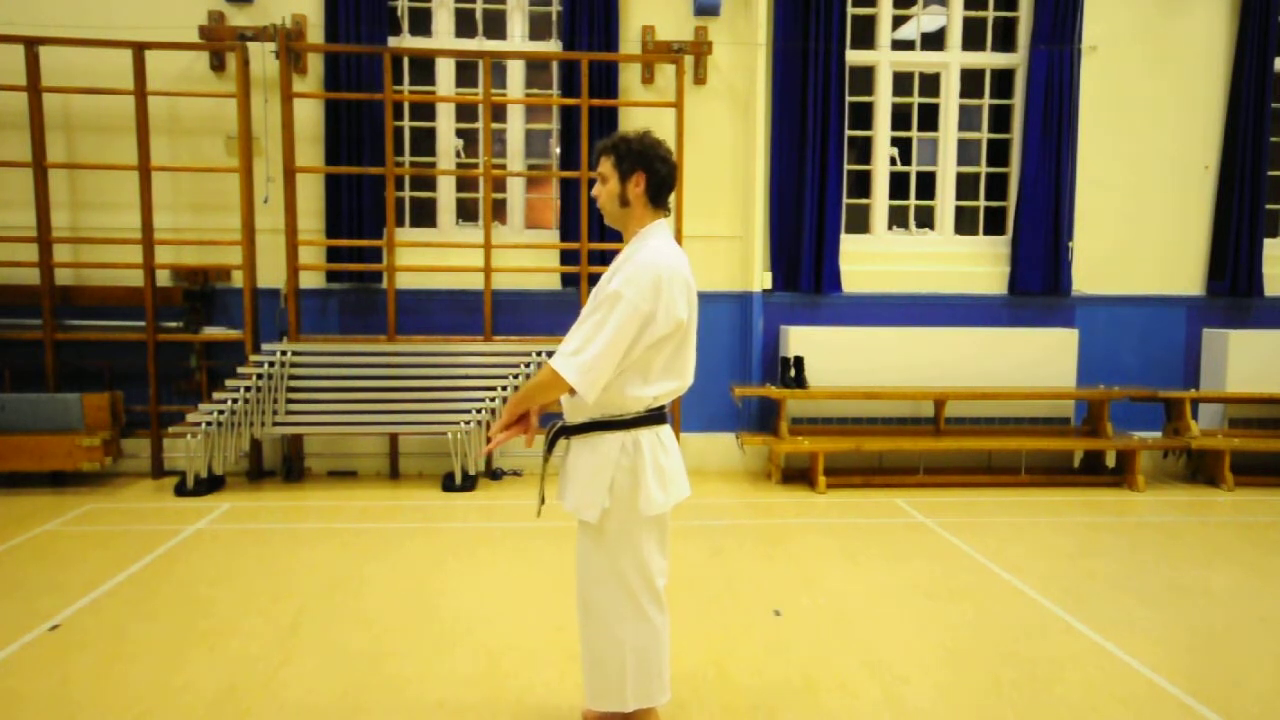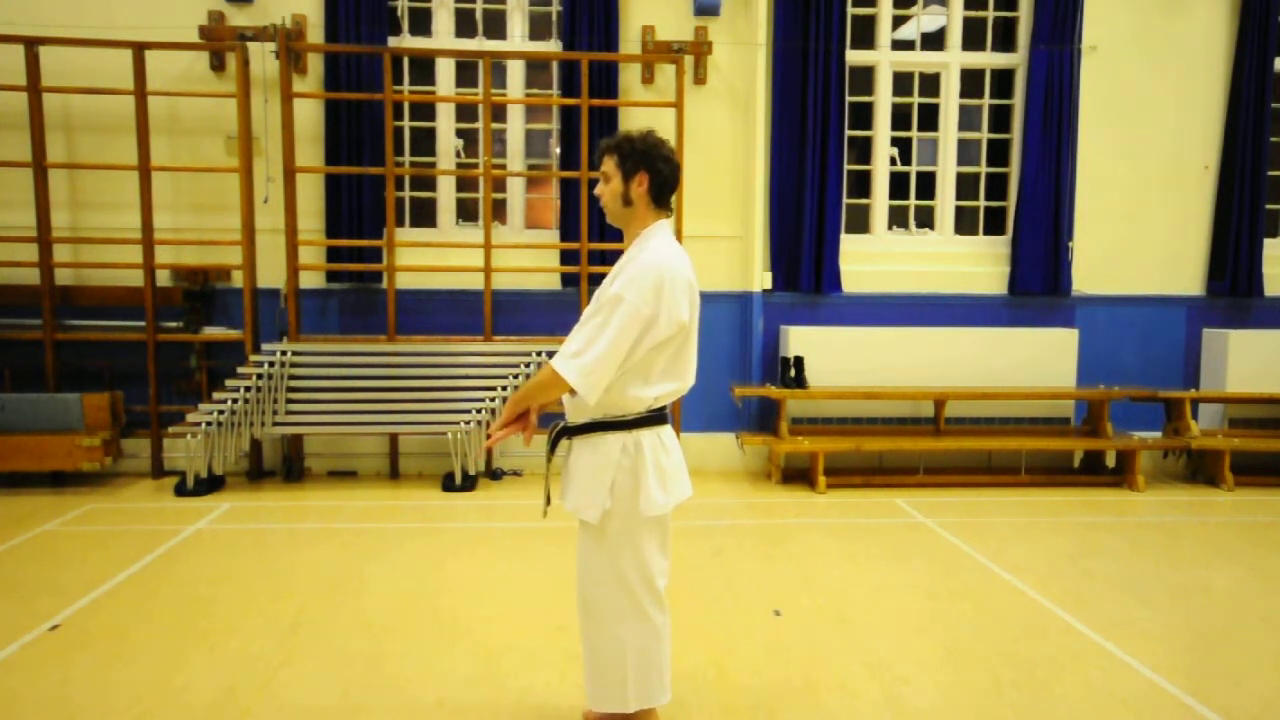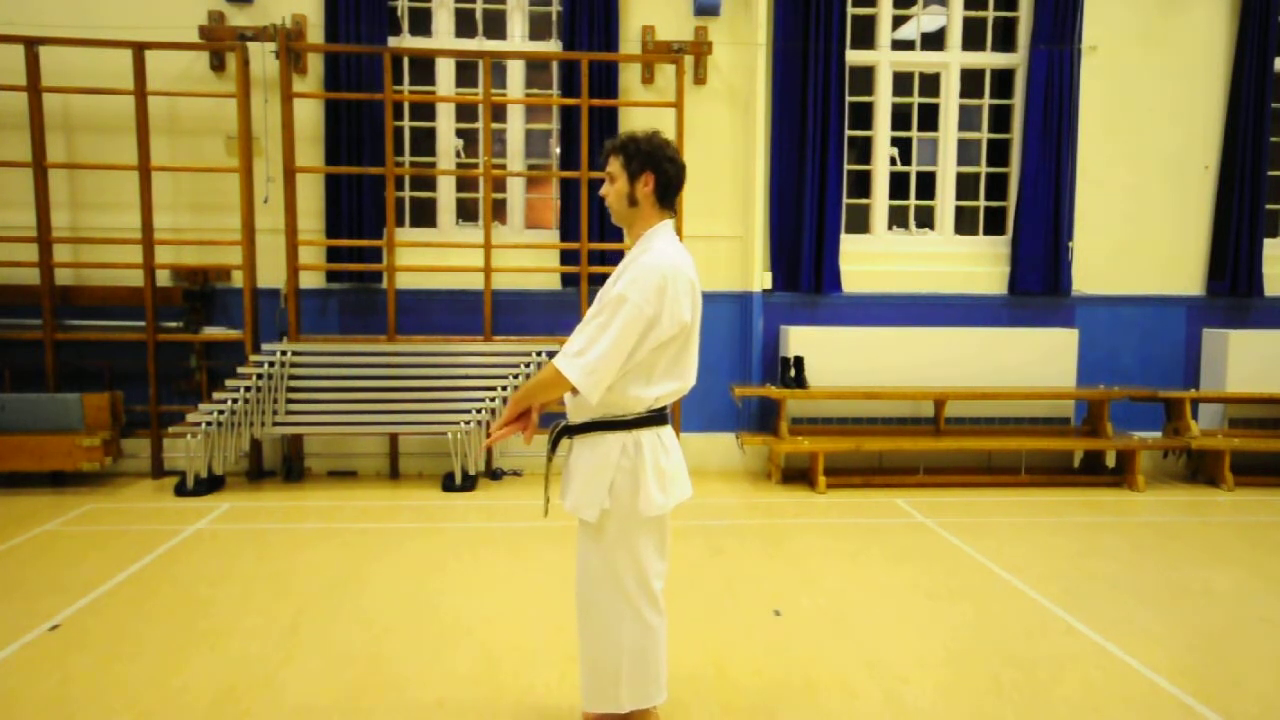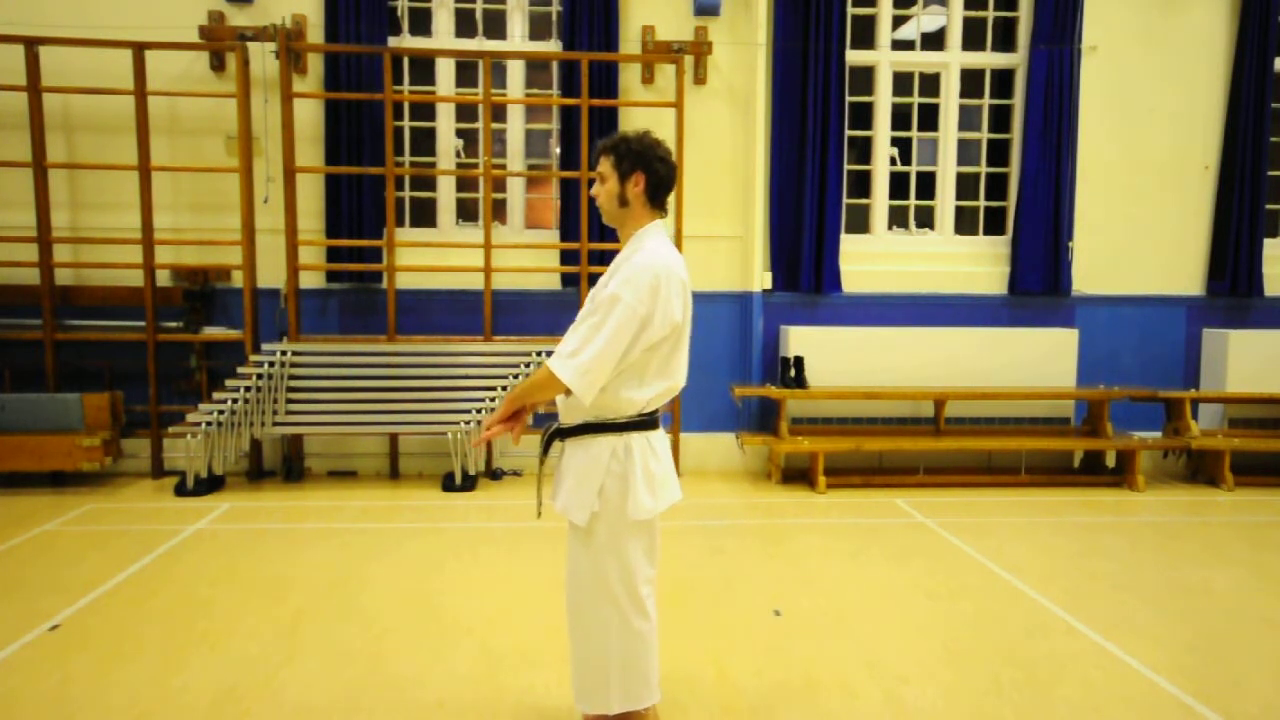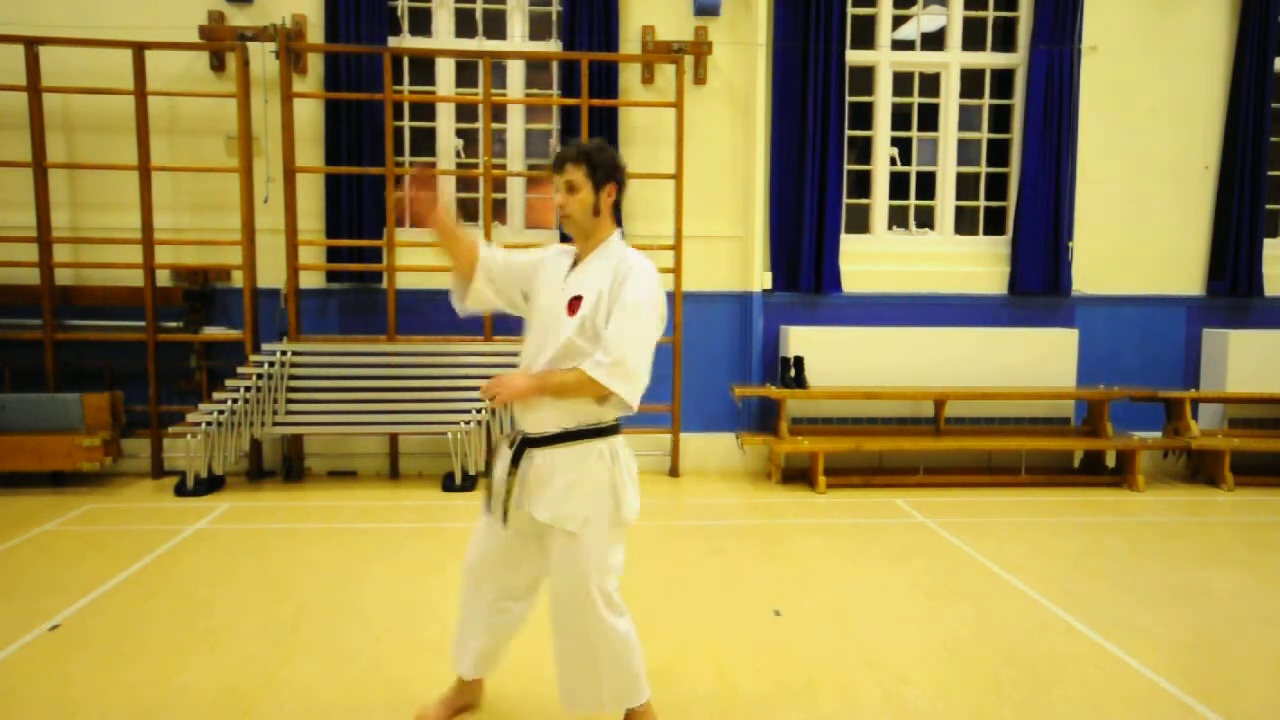
dt=0.4s
person 1, frame 1
left shoulder: (651, 264)
right shoulder: (644, 258)
left elbow: (581, 361)
right elbow: (595, 358)
left wrist: (519, 403)
right wrist: (536, 405)
left hip: (623, 454)
right hip: (618, 448)
left knee: (626, 592)
right knee: (617, 588)
person 1, frame 2
left shoulder: (653, 266)
right shoulder: (647, 259)
left elbow: (581, 363)
right elbow: (597, 358)
left wrist: (520, 401)
right wrist: (536, 402)
left hip: (625, 455)
right hip: (620, 449)
left knee: (627, 592)
right knee: (619, 588)
person 1, frame 3
left shoulder: (657, 267)
right shoulder: (650, 259)
left elbow: (585, 362)
right elbow: (597, 356)
left wrist: (521, 400)
right wrist: (536, 402)
left hip: (625, 455)
right hip: (619, 449)
left knee: (624, 589)
right knee: (616, 585)
person 1, frame 4
left shoulder: (649, 266)
right shoulder: (635, 259)
left elbow: (577, 367)
right elbow: (580, 348)
left wrist: (516, 398)
right wrist: (522, 406)
left hip: (617, 458)
right hip: (605, 453)
left knee: (616, 592)
right knee: (602, 587)
person 1, frame 5
left shoulder: (634, 275)
right shoulder: (549, 263)
left elbow: (612, 373)
right elbow: (473, 271)
left wrist: (528, 383)
right wrist: (439, 218)
left hip: (587, 465)
right hip: (533, 456)
left knee: (585, 599)
right knee: (491, 574)
